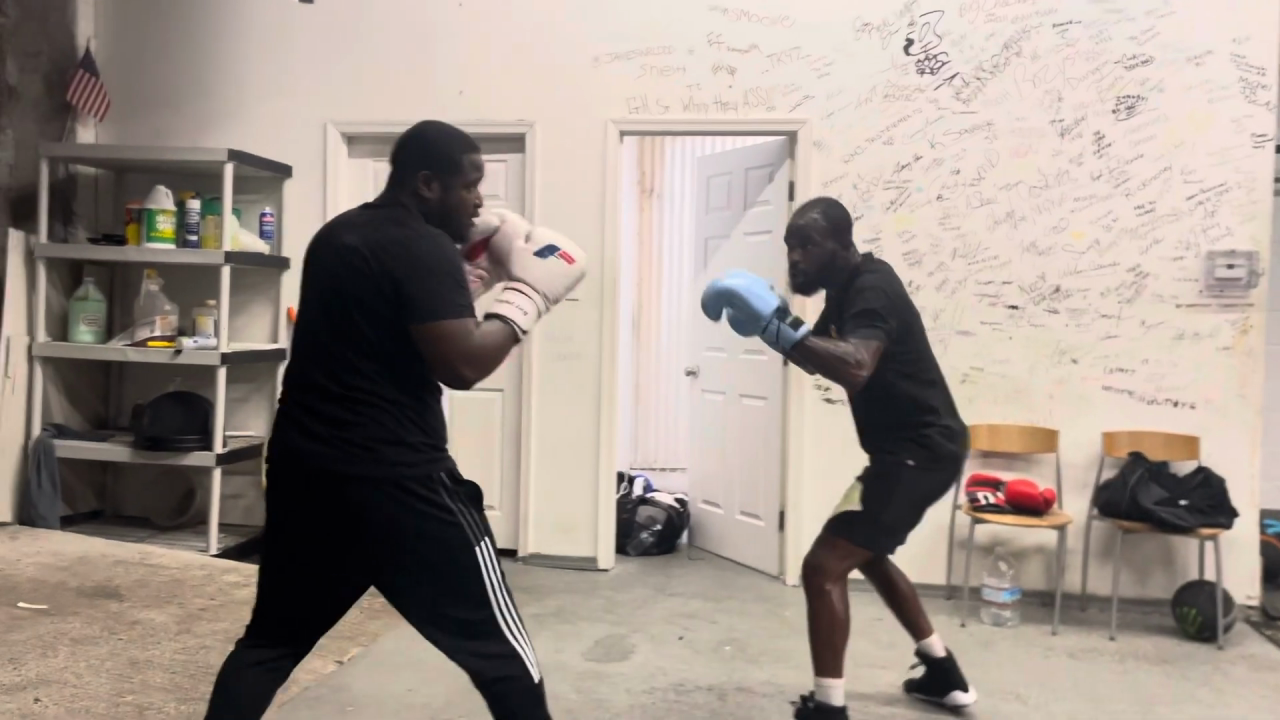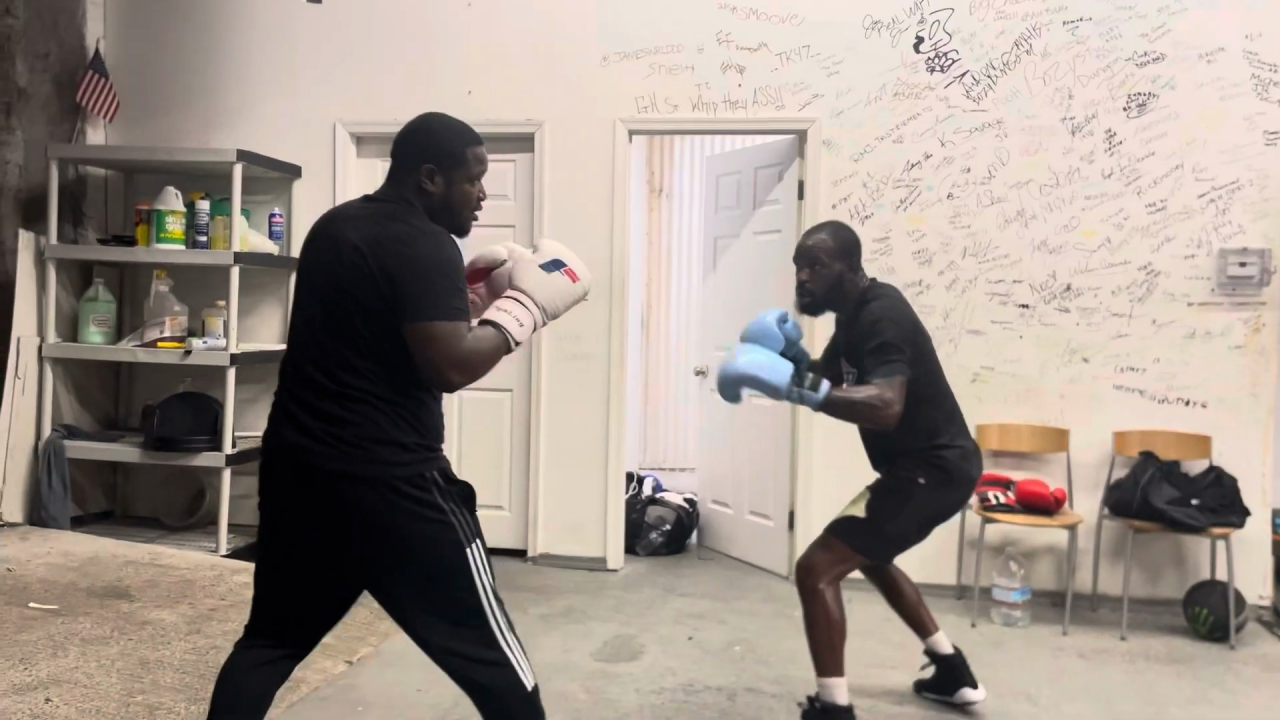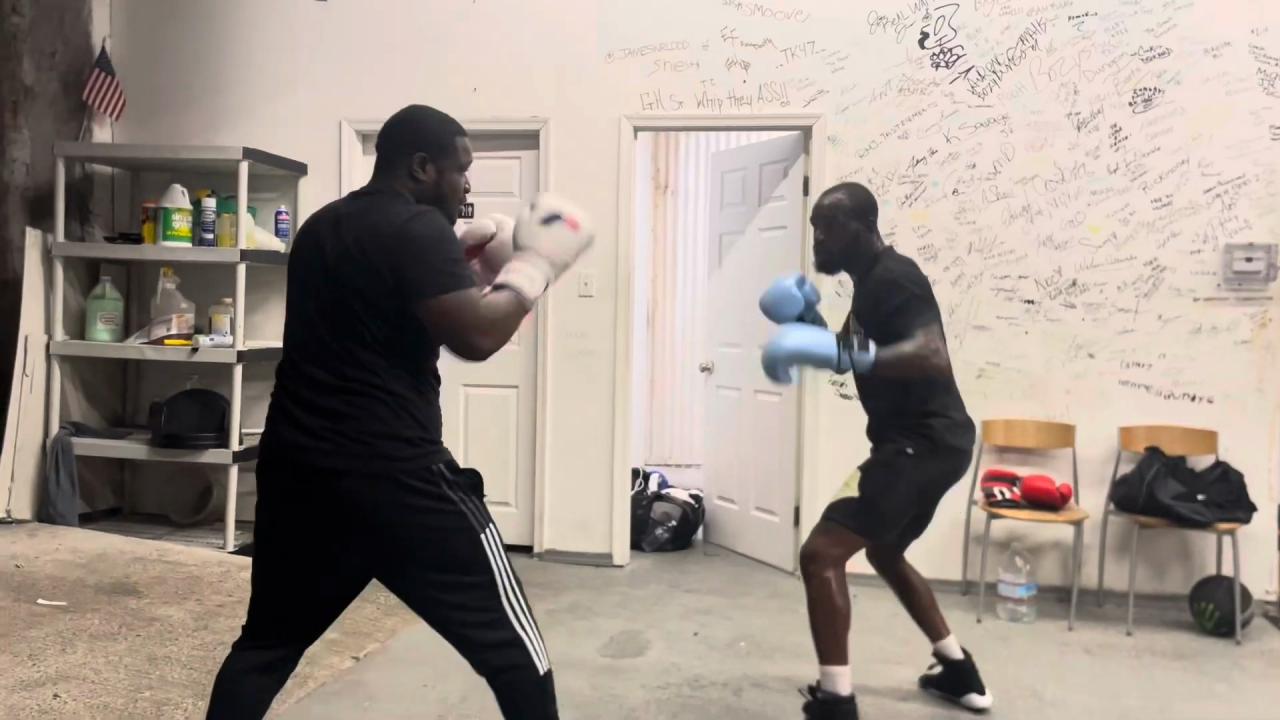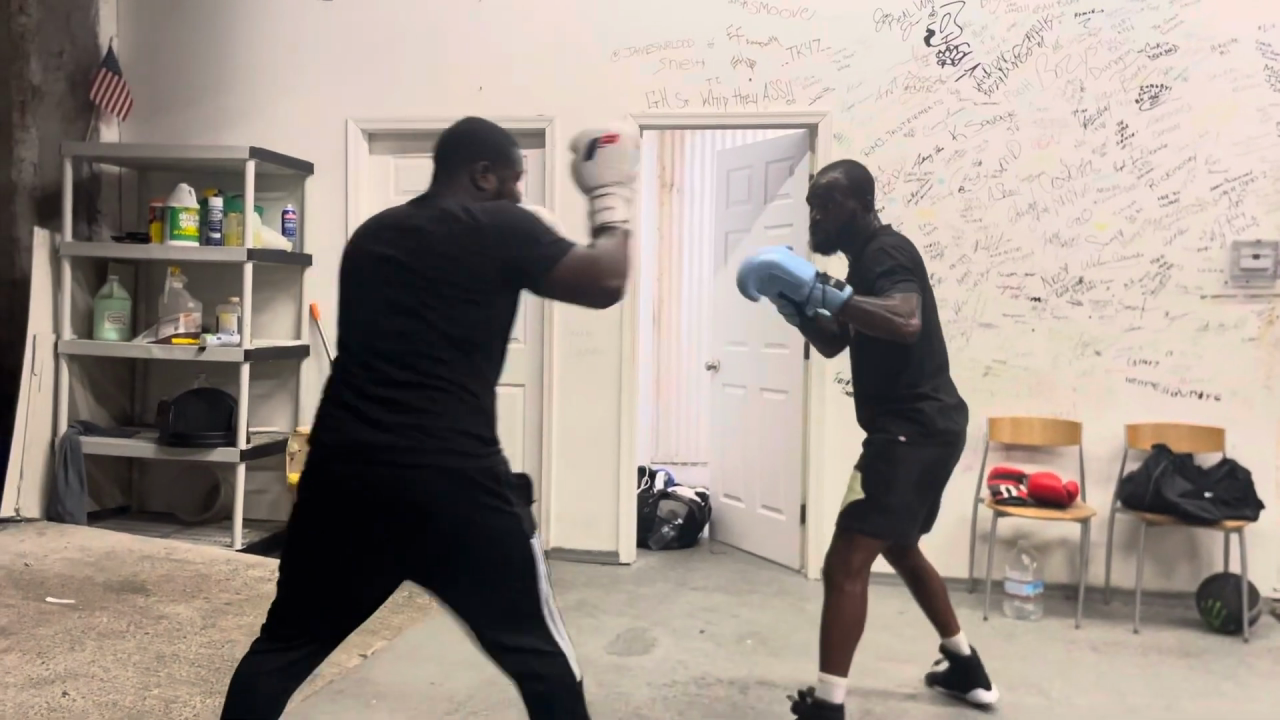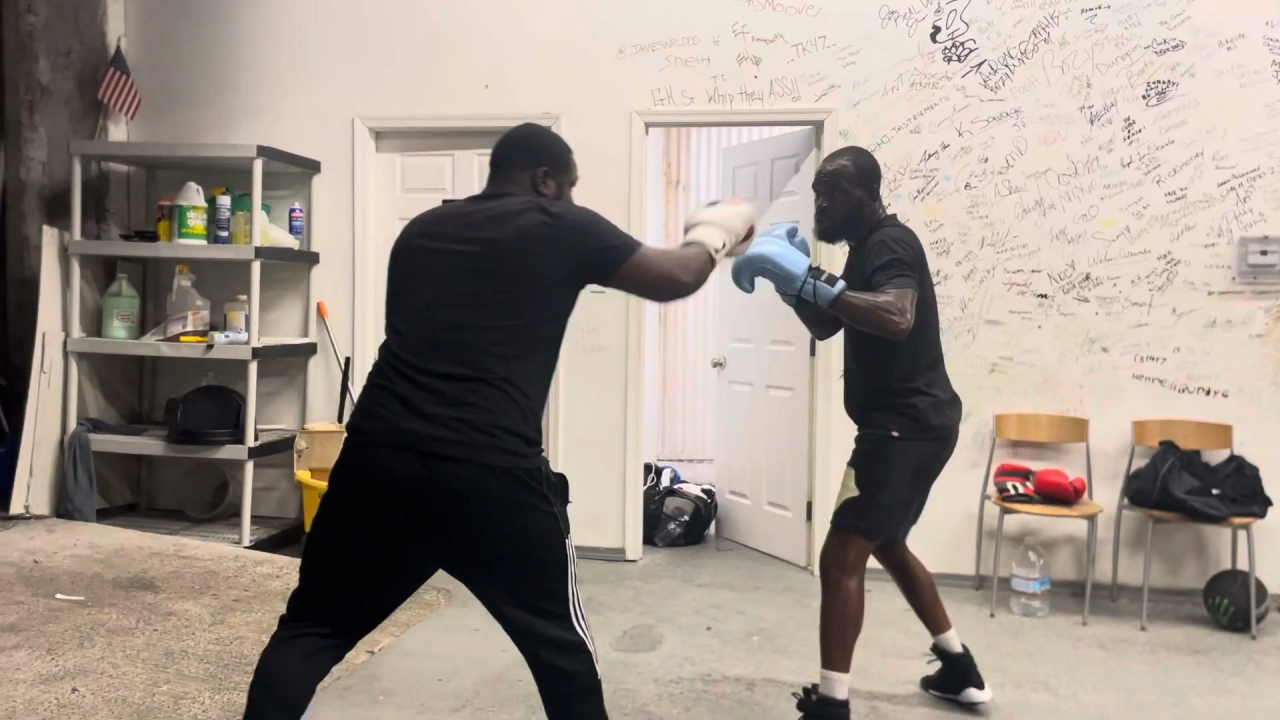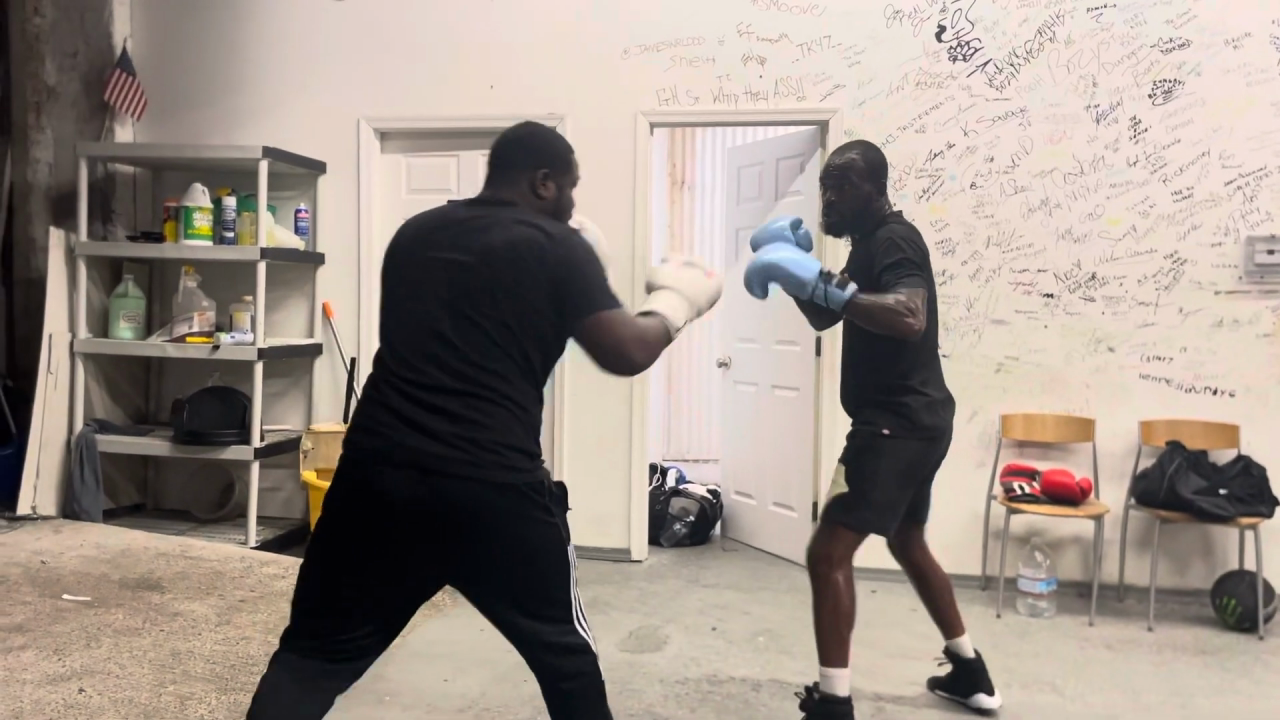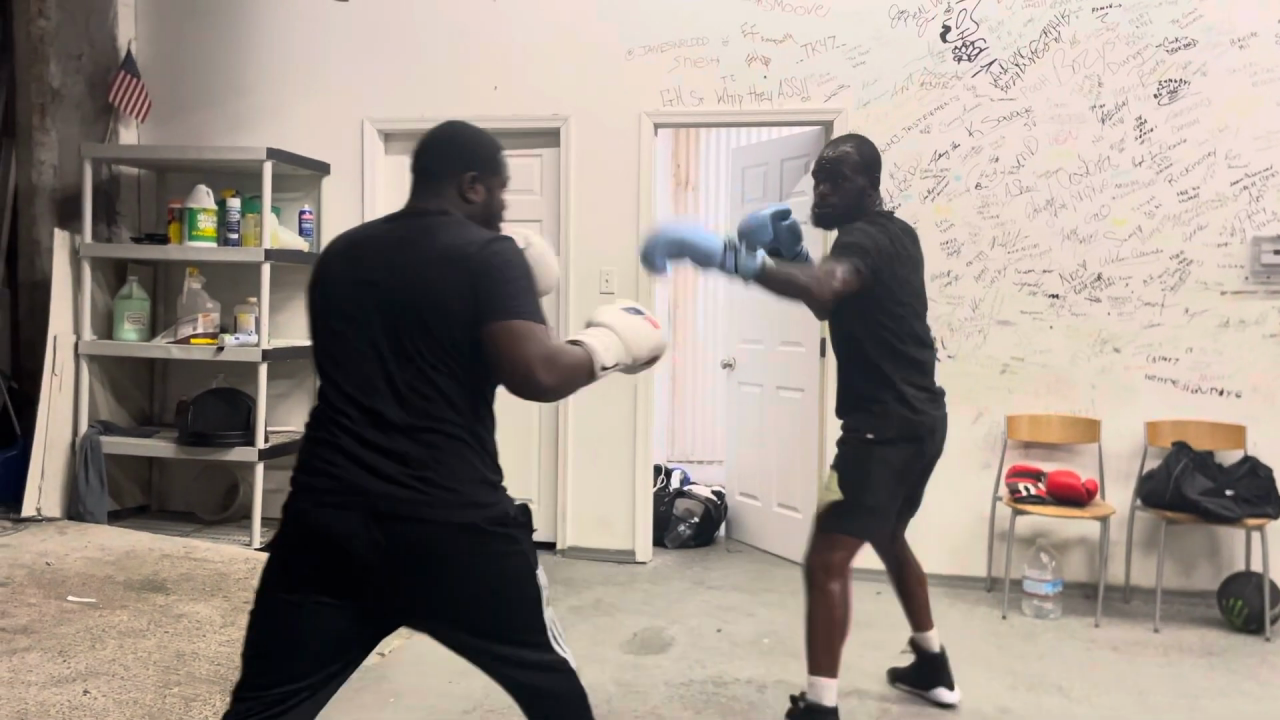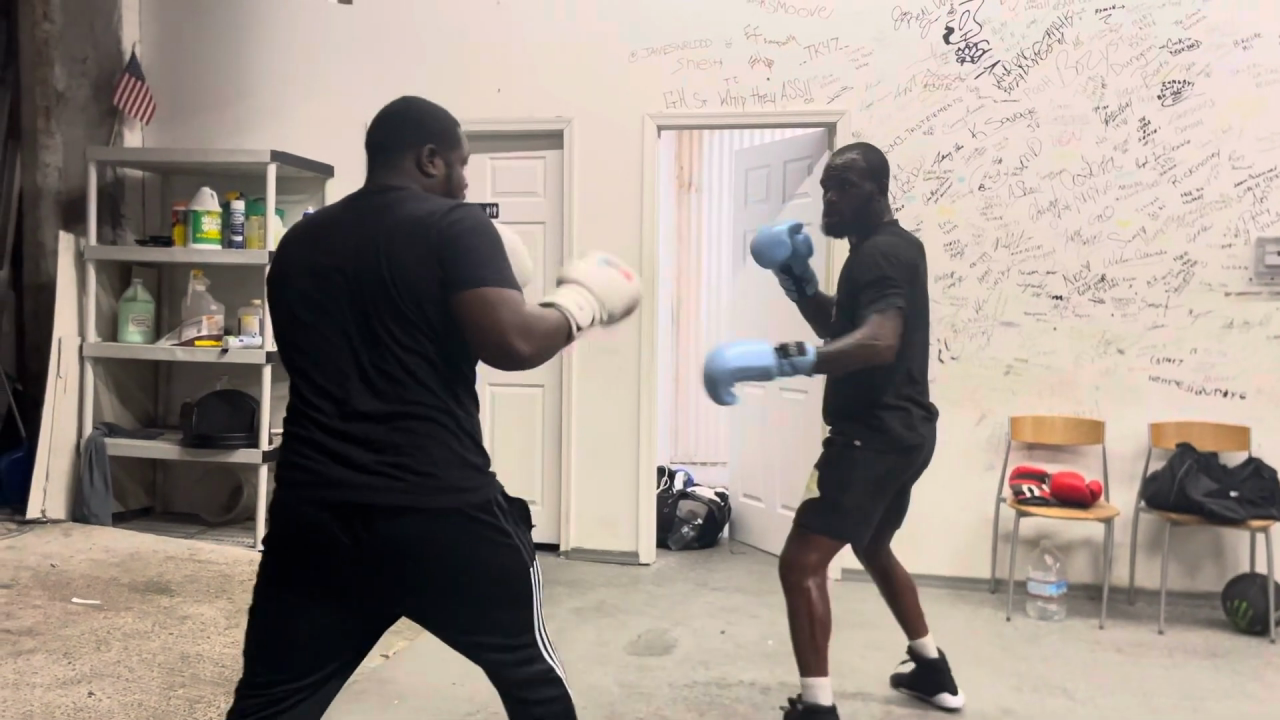
dt=0.2s
person 1, frame 1
left shoulder: (336, 235)
right shoulder: (424, 249)
right elbow: (460, 364)
left wrist: (461, 284)
right wrist: (528, 292)
left hip: (303, 471)
right hip: (396, 481)
left knee: (271, 640)
right knee: (498, 652)
person 1, frame 2
left shoulder: (333, 227)
right shoulder: (423, 246)
right elbow: (449, 366)
left wrist: (458, 295)
right wrist: (527, 304)
left hip: (296, 468)
right hip: (391, 482)
left knee: (270, 641)
right knee: (491, 658)
person 1, frame 3
left shoulder: (321, 227)
right shoulder: (418, 228)
right elbow: (474, 336)
left wrist: (456, 271)
right wrist: (537, 261)
left hip: (295, 467)
right hip: (394, 476)
left knee: (266, 642)
right knee: (509, 646)
person 1, frame 4
left shoulder: (372, 235)
right shoulder: (493, 226)
right elbow: (604, 283)
right wrist: (613, 195)
left hip: (342, 465)
right hip: (450, 473)
left knee: (288, 642)
right knee: (539, 652)
person 1, frame 5
left shoulder: (422, 231)
right shoulder: (560, 228)
right elbow: (674, 277)
right wrist: (718, 229)
left hip: (379, 456)
right hip: (490, 472)
left knee: (310, 630)
right knee: (560, 645)
person 1, frame 6
left shoulder: (414, 234)
right shoulder: (554, 247)
right elbow: (625, 353)
right wrist: (679, 298)
left hip: (377, 473)
right hip: (493, 486)
left knee: (310, 655)
right knee: (563, 651)
person 1, frame 7
left shoulder: (340, 256)
right shoulder: (487, 256)
right elbow: (536, 374)
right wrist: (612, 341)
left hip: (327, 515)
right hip: (453, 523)
person 1, frame 8
left shoulder: (296, 245)
right shoulder: (453, 226)
right elbow: (512, 343)
right wrist: (584, 298)
left hip: (314, 509)
right hip: (442, 509)
person 2, frame 1
left shoulder: (872, 288)
right shoulder: (848, 285)
left elbow: (854, 369)
right elbow: (819, 359)
left wrist: (777, 324)
right wrist: (769, 321)
left hip: (919, 450)
right hip: (915, 446)
left knee: (824, 567)
right knee: (869, 554)
right ankle: (944, 673)
person 2, frame 2
left shoulder: (882, 318)
right shoulder: (855, 313)
left elbow: (884, 408)
right elbow: (833, 384)
left wrist: (794, 383)
right wrist: (788, 359)
left hip: (932, 470)
right hip: (932, 465)
left knee: (816, 570)
right knee: (869, 554)
right ankle: (953, 671)
person 2, frame 3
left shoulder: (892, 277)
right shoulder: (871, 279)
left elbow: (932, 357)
right elbow: (852, 356)
left wrist: (845, 353)
right wrist: (808, 325)
left hip: (924, 444)
right hip: (927, 441)
left knee: (821, 555)
right knee: (884, 549)
right ankle: (960, 671)
person 2, frame 4
left shoulder: (887, 252)
right shoulder: (867, 258)
left elbow: (905, 322)
right elbow: (833, 342)
left wrist: (821, 288)
right wrist: (795, 301)
left hip: (911, 430)
right hip: (925, 427)
left knee: (846, 564)
right knee: (900, 547)
right ankle: (966, 669)
person 2, frame 5
left shoulder: (890, 244)
right shoulder: (868, 248)
left elbow: (897, 319)
right elbow: (827, 326)
left wrist: (813, 282)
right wrist: (795, 284)
left hip: (903, 425)
right hip: (916, 422)
left knee: (842, 559)
right knee: (887, 544)
right ankle: (959, 668)
person 2, frame 6
left shoulder: (893, 242)
right shoulder: (870, 244)
left elbow: (910, 319)
right elbow: (826, 317)
left wrist: (821, 284)
right wrist: (801, 275)
left hip: (895, 424)
right hip: (914, 421)
left knee: (829, 554)
right knee: (907, 544)
right ankle: (969, 672)
person 2, frame 7
left shoulder: (871, 240)
right shoulder: (892, 238)
left elbow: (821, 287)
right elbow: (823, 295)
left wrist: (729, 256)
right wrist: (786, 250)
left hip: (886, 426)
right hip: (917, 420)
left knee: (827, 562)
right knee: (887, 537)
right ankle: (933, 666)
person 2, frame 8
left shoulder: (882, 253)
right shoulder: (890, 247)
left elbow: (878, 343)
right elbow: (838, 326)
left wrist: (782, 359)
right wrist: (798, 279)
left hip: (873, 435)
right hip: (904, 432)
left knee: (801, 563)
right knee: (872, 548)
right ankle: (933, 671)
